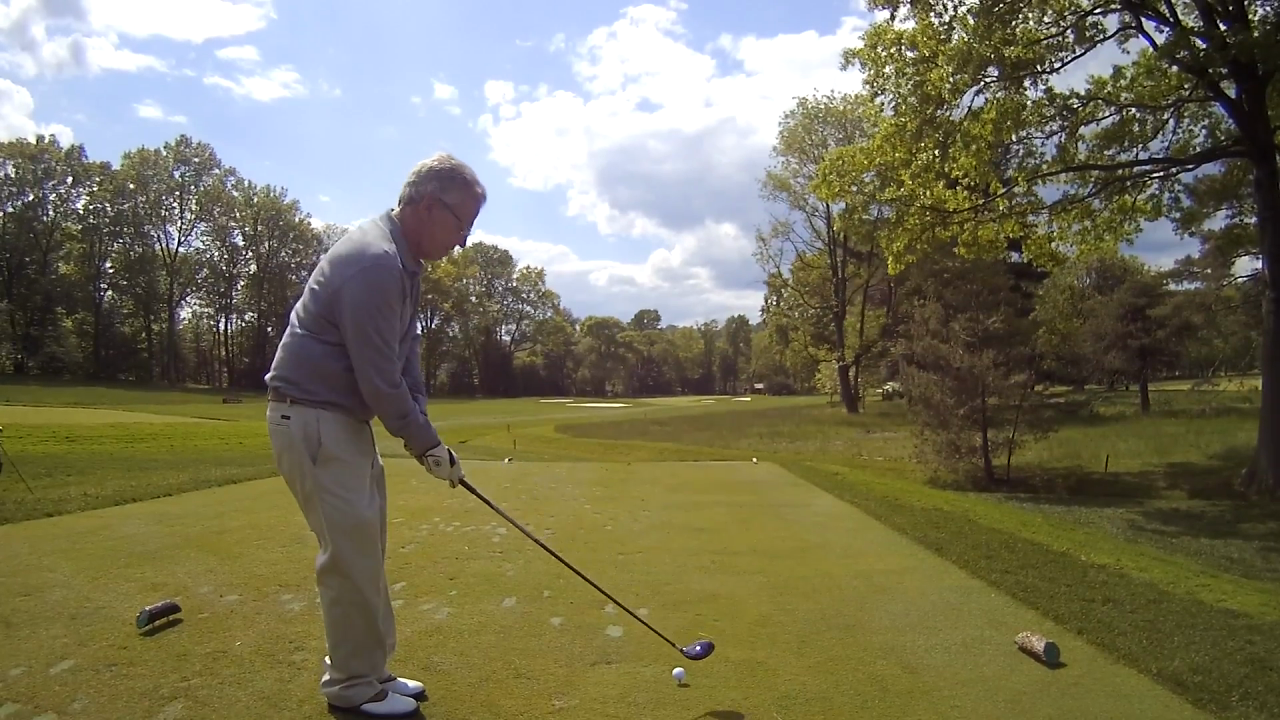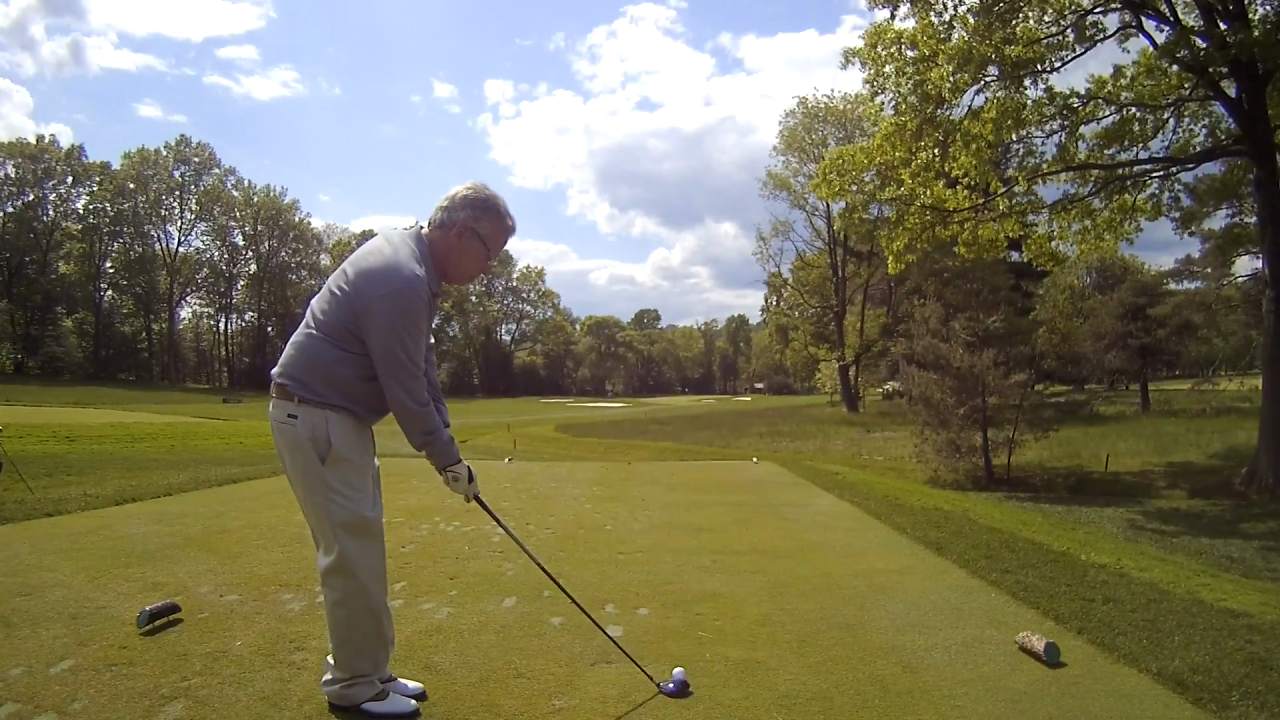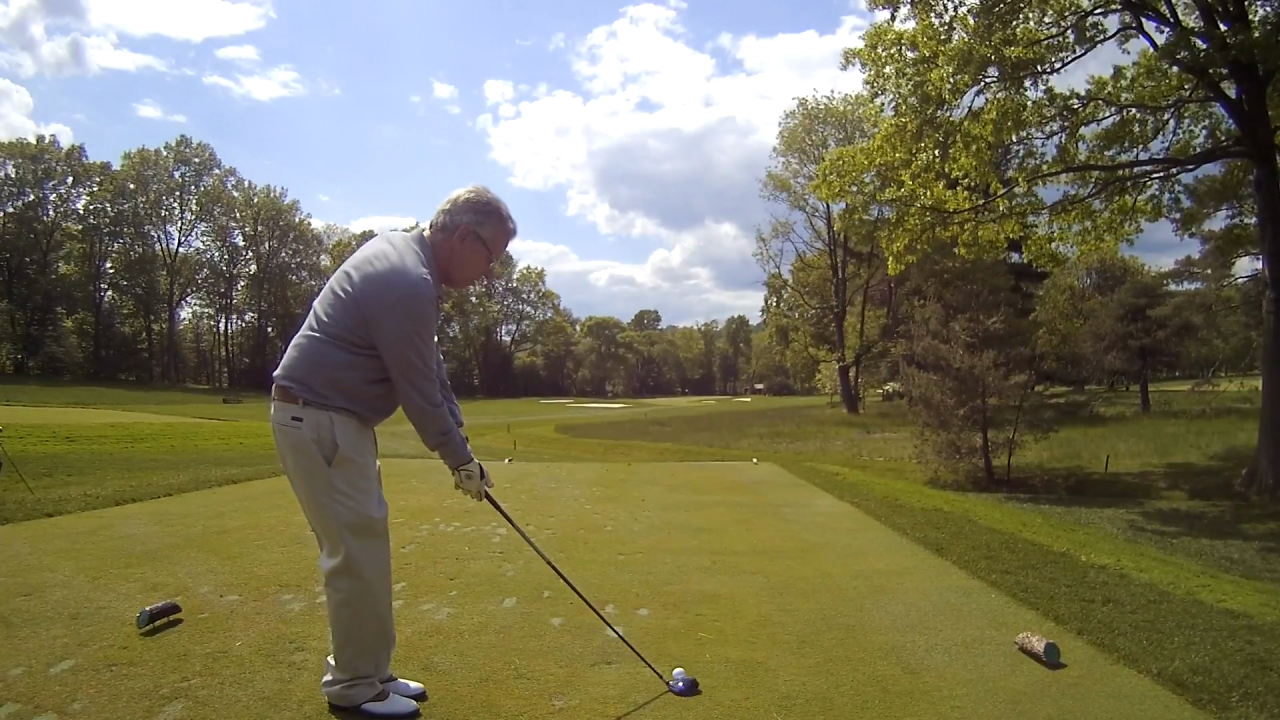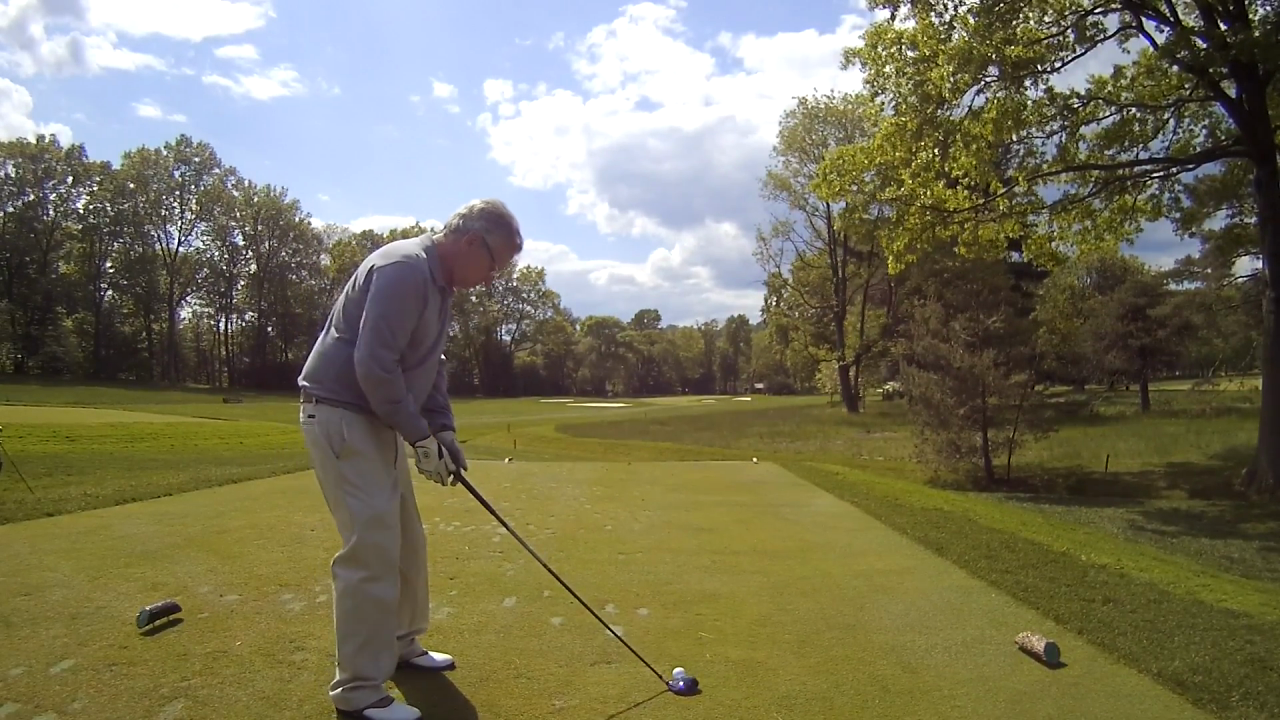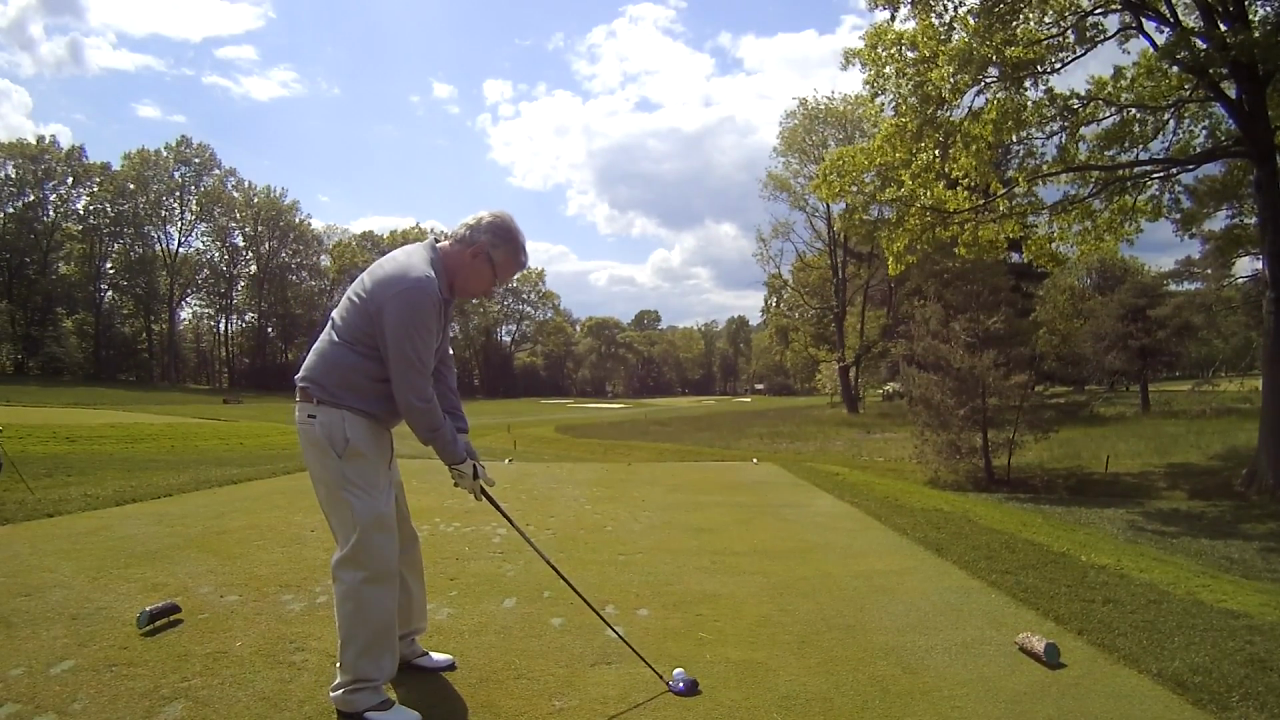
dt=1s
person 1, frame 1
left shoulder: (397, 257)
right shoulder: (375, 263)
left elbow: (405, 354)
right elbow: (380, 378)
left wrist: (423, 433)
right wrist: (425, 441)
left hip: (340, 416)
right hip: (312, 417)
left knee: (363, 545)
right knee: (350, 550)
left ankle: (365, 668)
person 1, frame 2
left shoulder: (410, 257)
right shoulder: (401, 282)
left elbow: (422, 367)
right elbow: (406, 391)
left wrist: (446, 442)
right wrist: (447, 459)
left hip: (336, 413)
right hip: (315, 415)
left knee: (360, 543)
right knee: (353, 548)
left ankle: (365, 669)
person 1, frame 3
left shoulder: (403, 249)
right shoulder: (408, 285)
left elbow: (429, 365)
right elbow: (418, 392)
left wrist: (458, 435)
right wrist: (460, 459)
left hip: (333, 415)
right hip: (317, 418)
left knee: (365, 543)
right knee: (357, 549)
left ankle: (367, 668)
person 1, frame 4
left shoulder: (438, 282)
right shoulder: (404, 268)
left elbow: (429, 365)
right elbow: (374, 365)
left wrist: (443, 428)
right wrist: (420, 437)
left hip: (375, 420)
right hip: (340, 416)
left knee: (405, 536)
right knee: (372, 544)
left ankle: (400, 642)
person 1, frame 5
left shoulder: (433, 279)
right shoulder: (414, 286)
left elbow: (439, 366)
right elbow: (413, 391)
left wrist: (460, 435)
right wrist: (455, 458)
left hip: (363, 418)
right hip: (336, 417)
left knee: (397, 538)
right knee: (368, 548)
left ankle: (400, 644)
